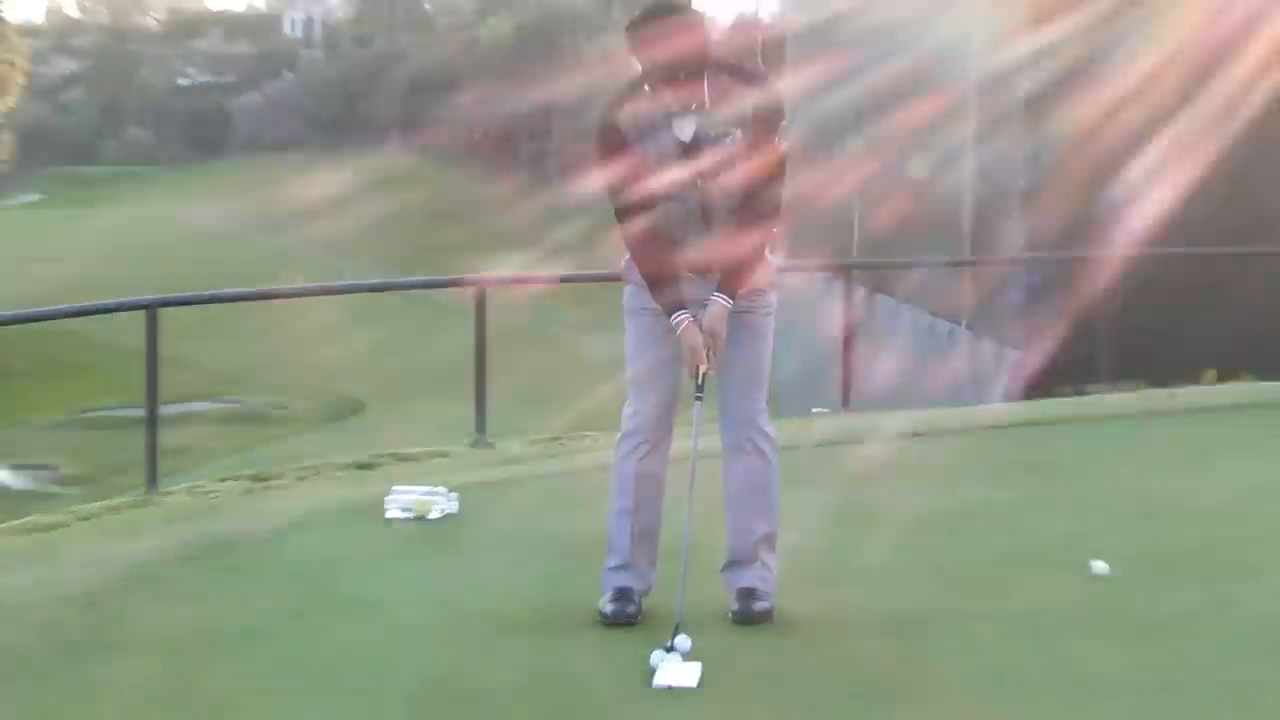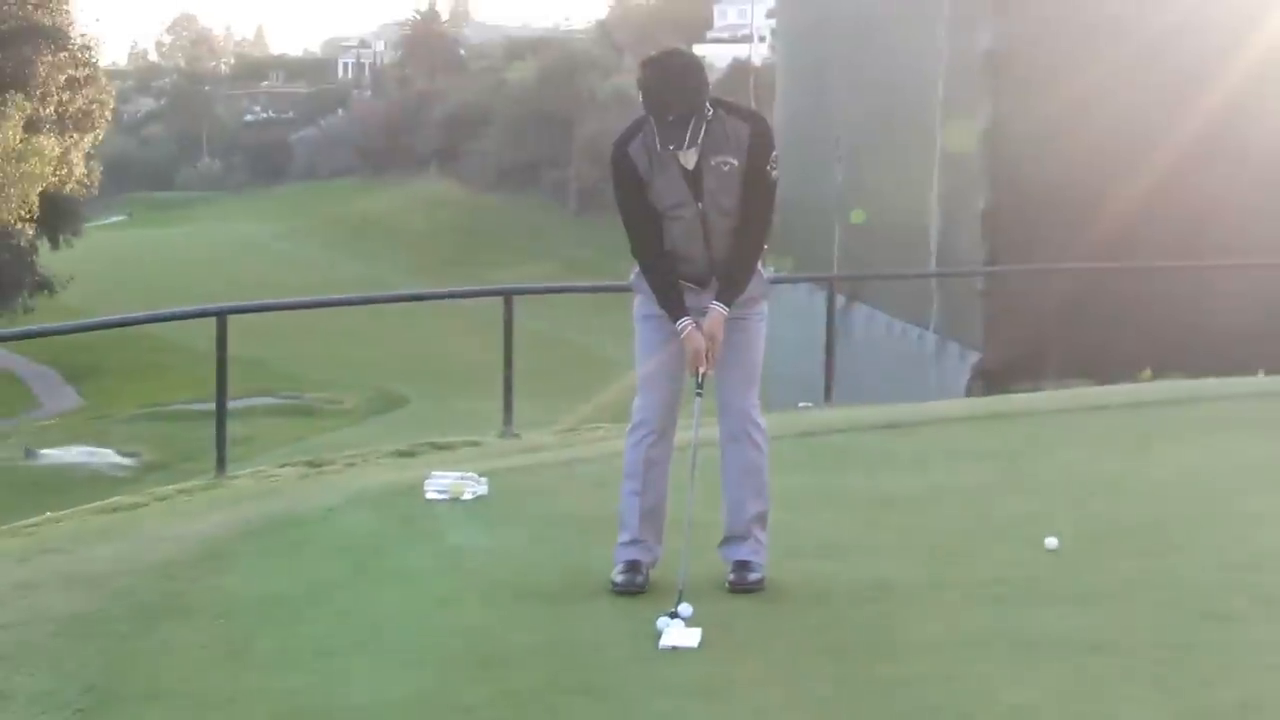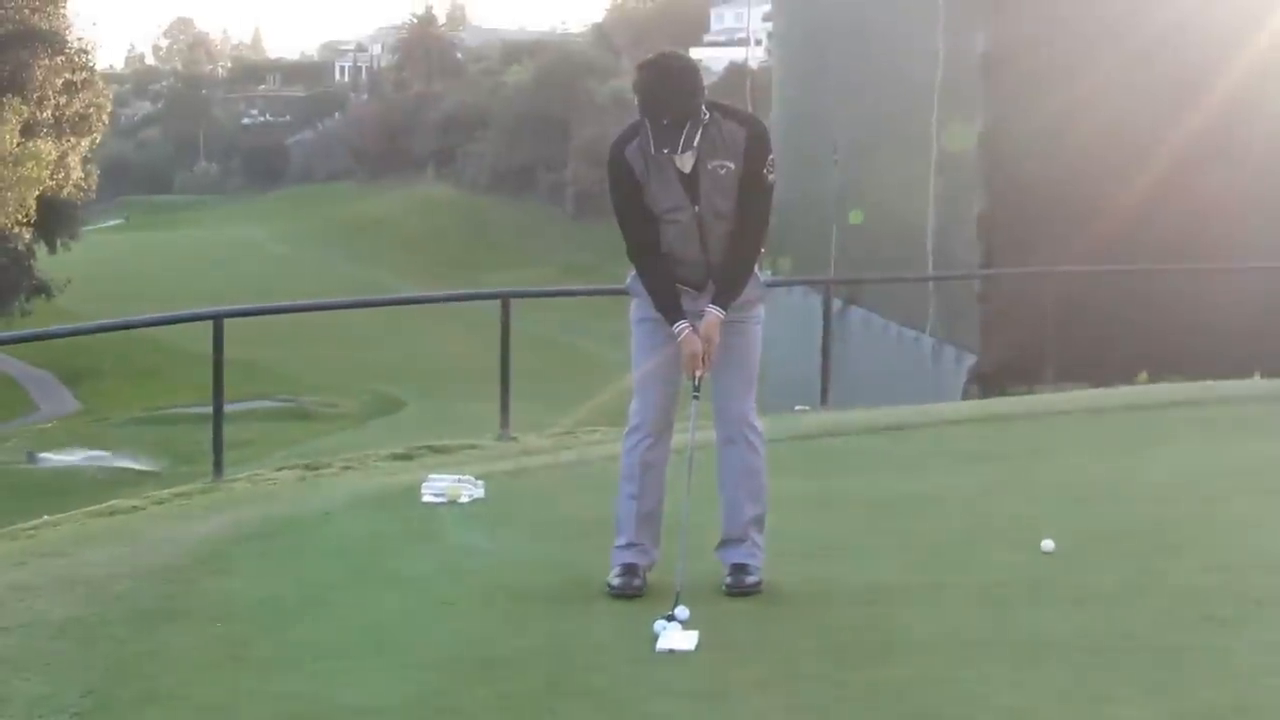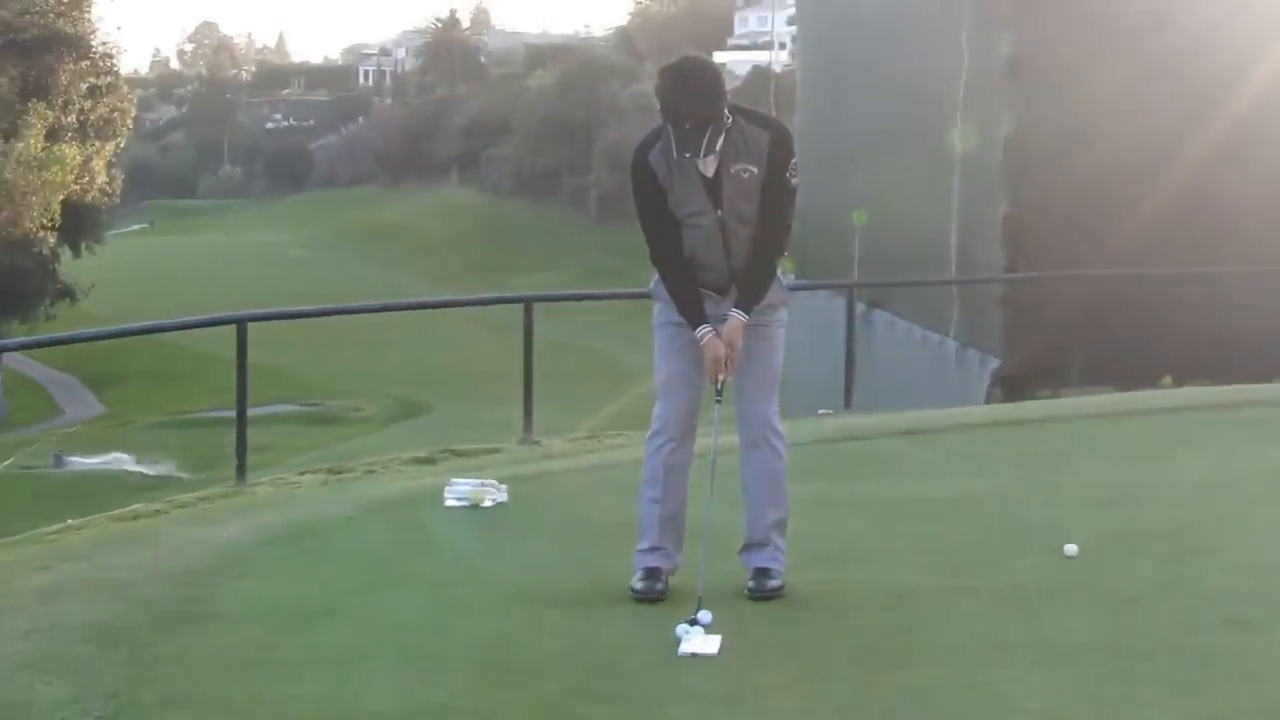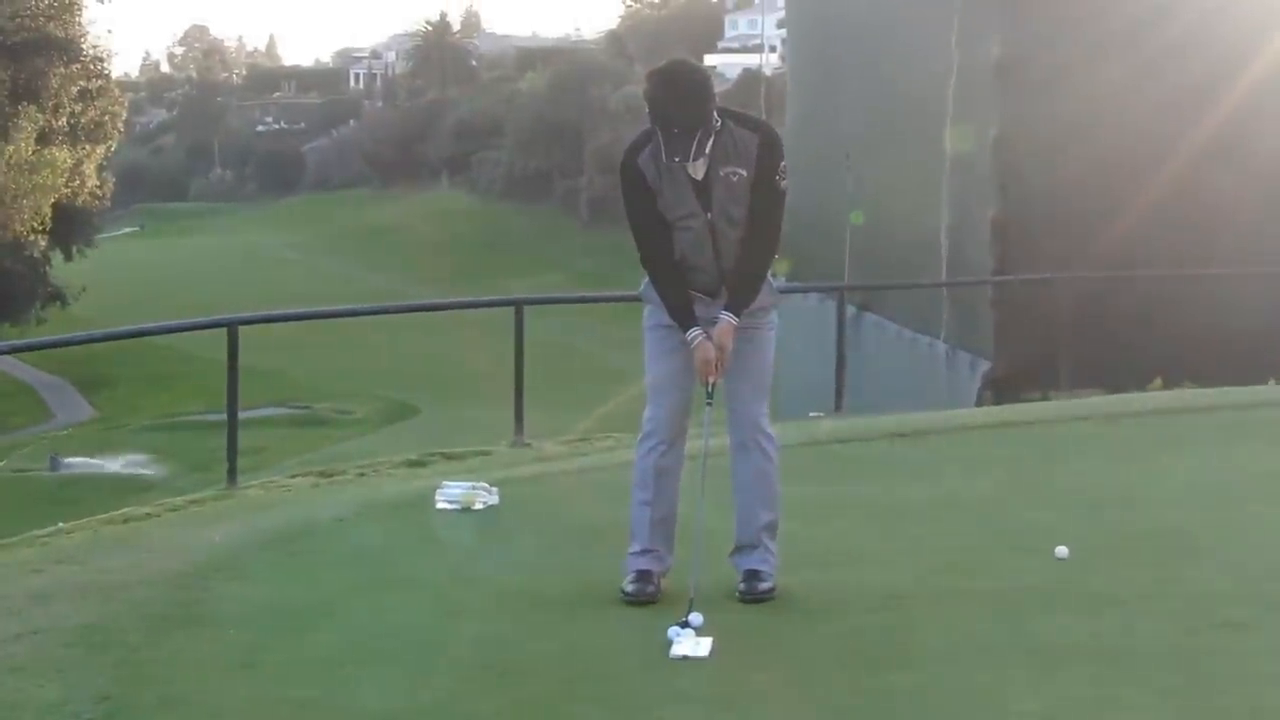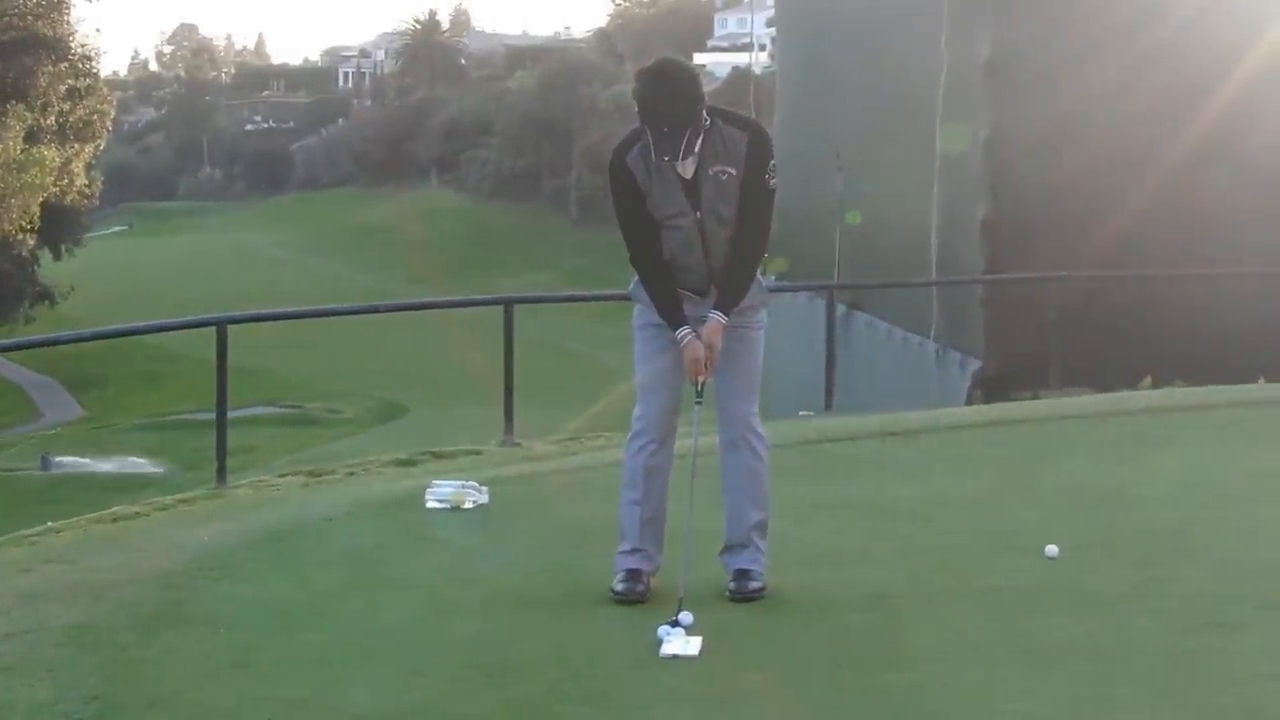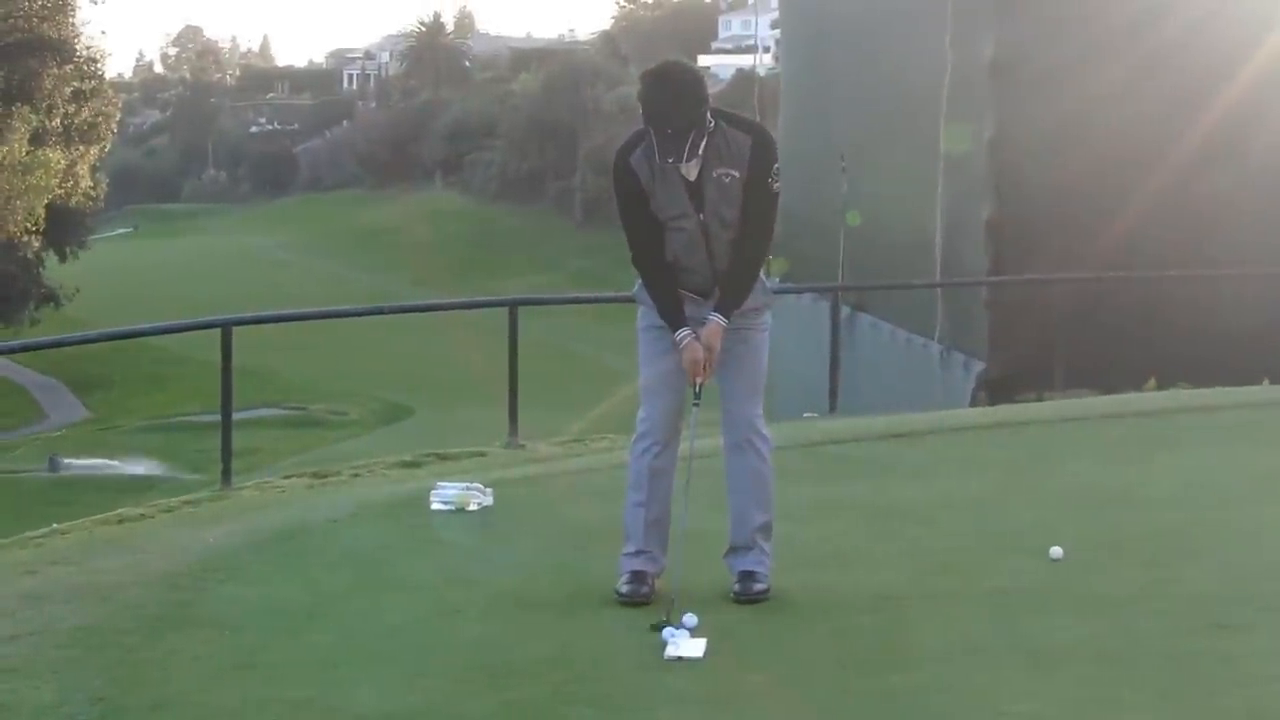
dt=0.3s
person 1, frame 1
left shoulder: (756, 100)
right shoulder: (622, 120)
left elbow: (762, 208)
right elbow: (636, 226)
left wrist: (722, 299)
right wrist: (678, 316)
left hip: (741, 279)
right hip: (657, 281)
left knee: (748, 423)
right knee: (643, 423)
left ankle: (752, 576)
right ankle: (625, 578)
person 1, frame 2
left shoulder: (750, 132)
right shoulder: (630, 149)
left elbow: (755, 227)
right elbow: (645, 244)
left wrist: (720, 308)
right wrist: (684, 322)
left hip: (737, 287)
right hip: (664, 290)
left knee: (742, 417)
right knee: (650, 417)
left ankle: (746, 551)
right ankle: (634, 552)
person 1, frame 3
left shoulder: (748, 135)
right shoulder: (627, 152)
left elbow: (752, 231)
right elbow: (641, 248)
left wrist: (717, 311)
right wrist: (680, 324)
left hip: (733, 292)
right hip: (660, 294)
left knee: (739, 420)
right knee: (647, 420)
left ankle: (743, 553)
right ankle: (631, 554)
person 1, frame 4
left shoulder: (770, 139)
right shoulder: (650, 156)
left elbow: (775, 235)
right elbow: (664, 251)
left wrist: (739, 315)
right wrist: (703, 330)
left hip: (756, 295)
right hip: (683, 297)
left knee: (761, 424)
right knee: (670, 424)
left ankle: (766, 558)
right ankle: (654, 558)
person 1, frame 5
left shoulder: (759, 142)
right shoulder: (640, 159)
left elbow: (765, 238)
right elbow: (655, 255)
left wrist: (729, 318)
right wrist: (693, 332)
left hip: (747, 298)
right hip: (673, 300)
left knee: (752, 426)
right knee: (661, 426)
left ankle: (757, 560)
right ankle: (645, 561)
person 1, frame 6
left shoulder: (749, 141)
right shoulder: (628, 158)
left elbow: (754, 237)
right elbow: (644, 254)
left wrist: (719, 317)
right wrist: (683, 331)
left hip: (736, 296)
right hip: (662, 299)
left knee: (742, 425)
right knee: (650, 425)
left ankle: (747, 559)
right ankle: (635, 560)
person 1, frame 7
left shoulder: (753, 143)
right shoulder: (632, 160)
left elbow: (756, 240)
right elbow: (646, 255)
left wrist: (719, 320)
right wrist: (682, 333)
left hip: (740, 299)
right hip: (666, 301)
left knee: (746, 426)
right knee: (654, 427)
left ankle: (751, 561)
right ankle: (640, 562)
